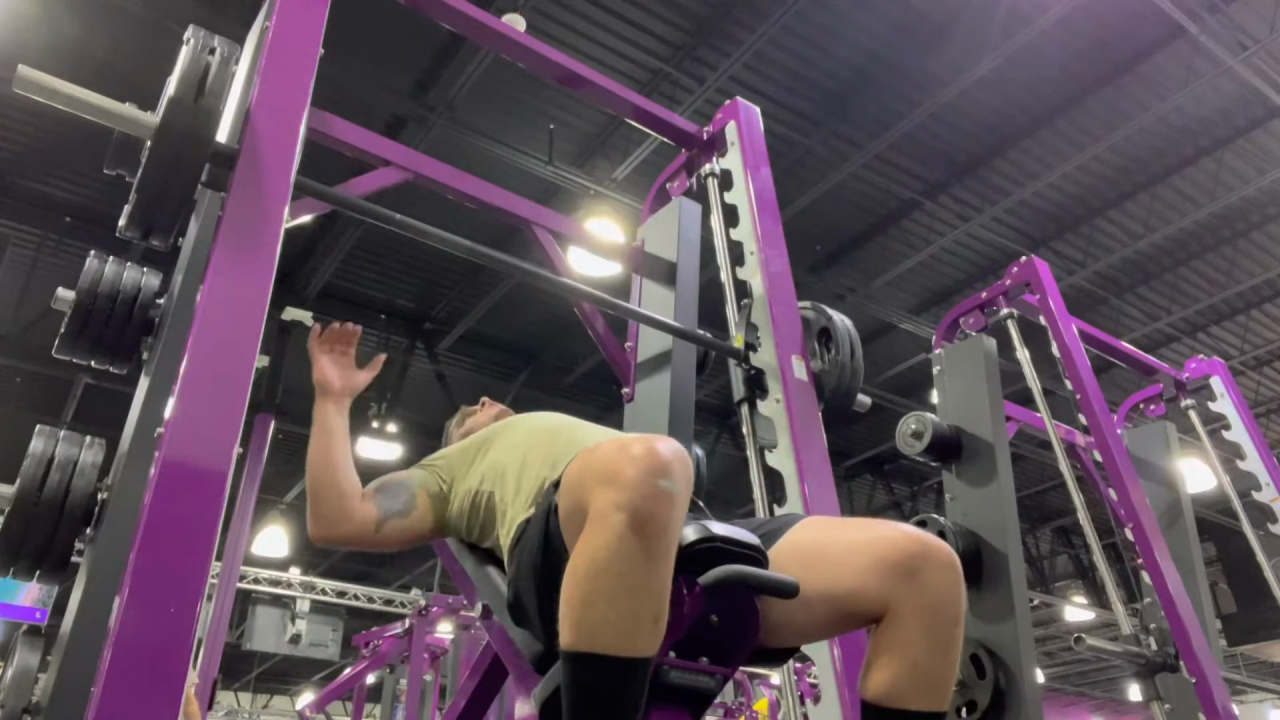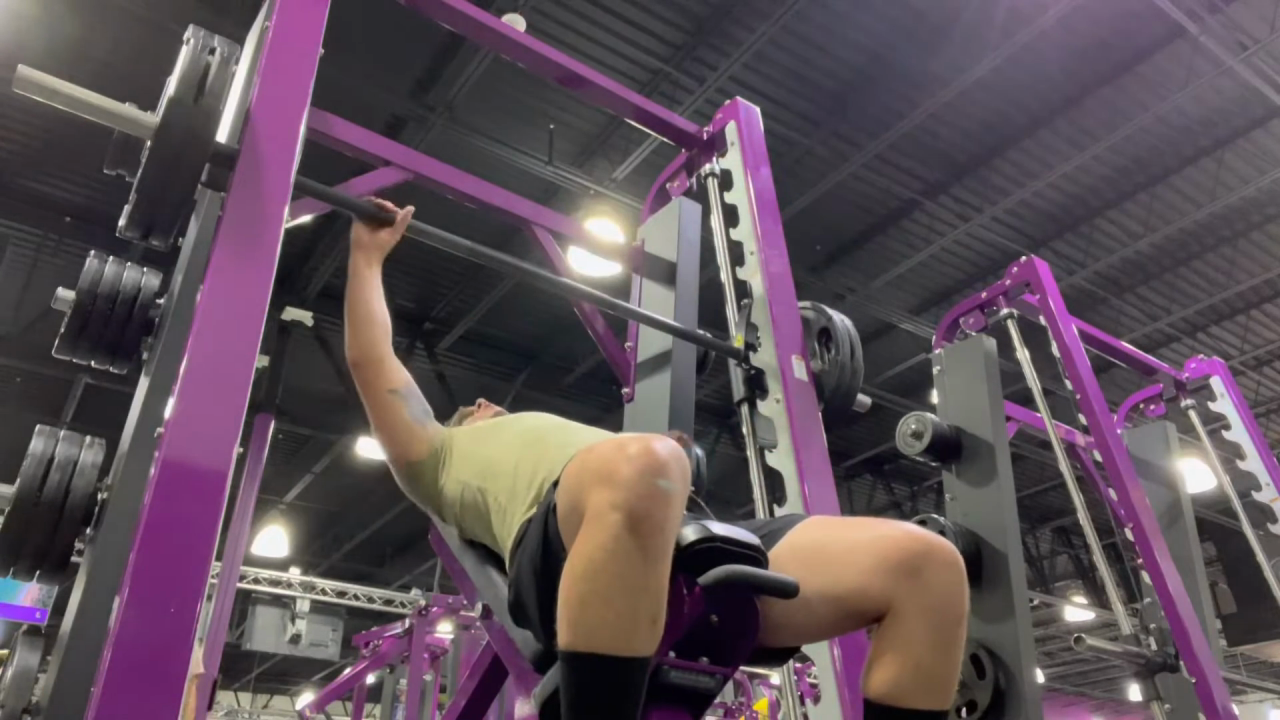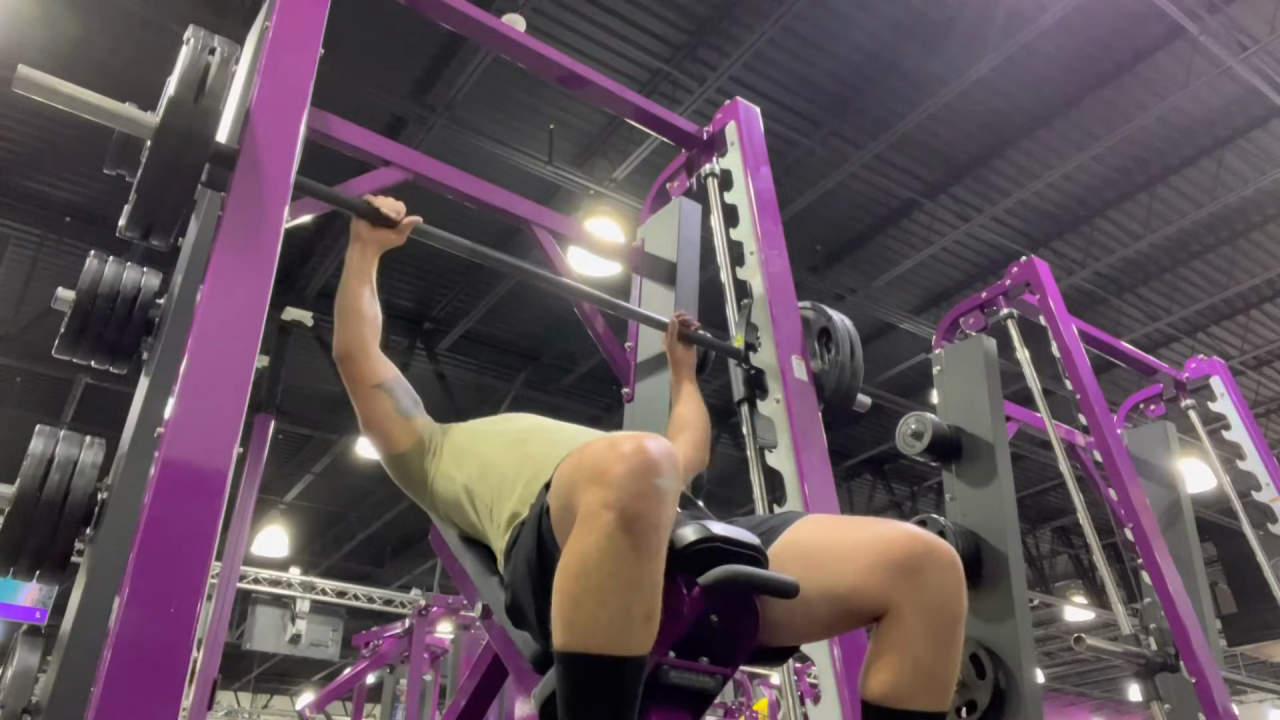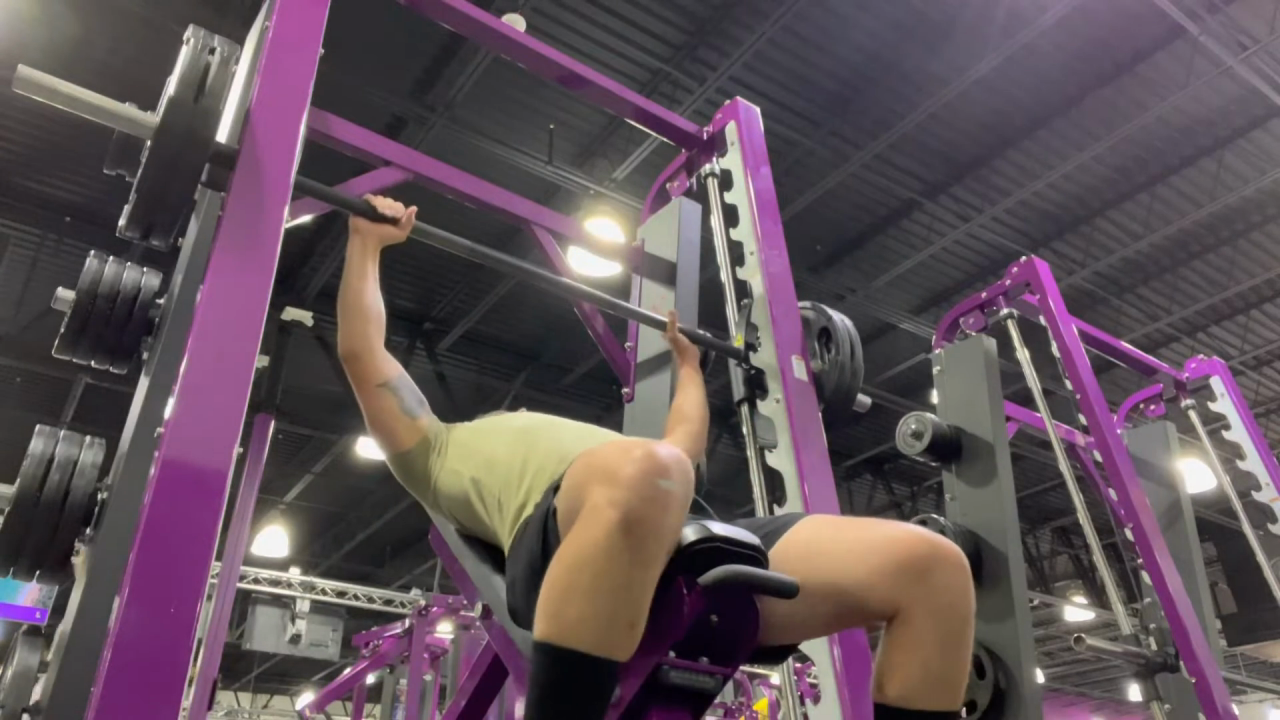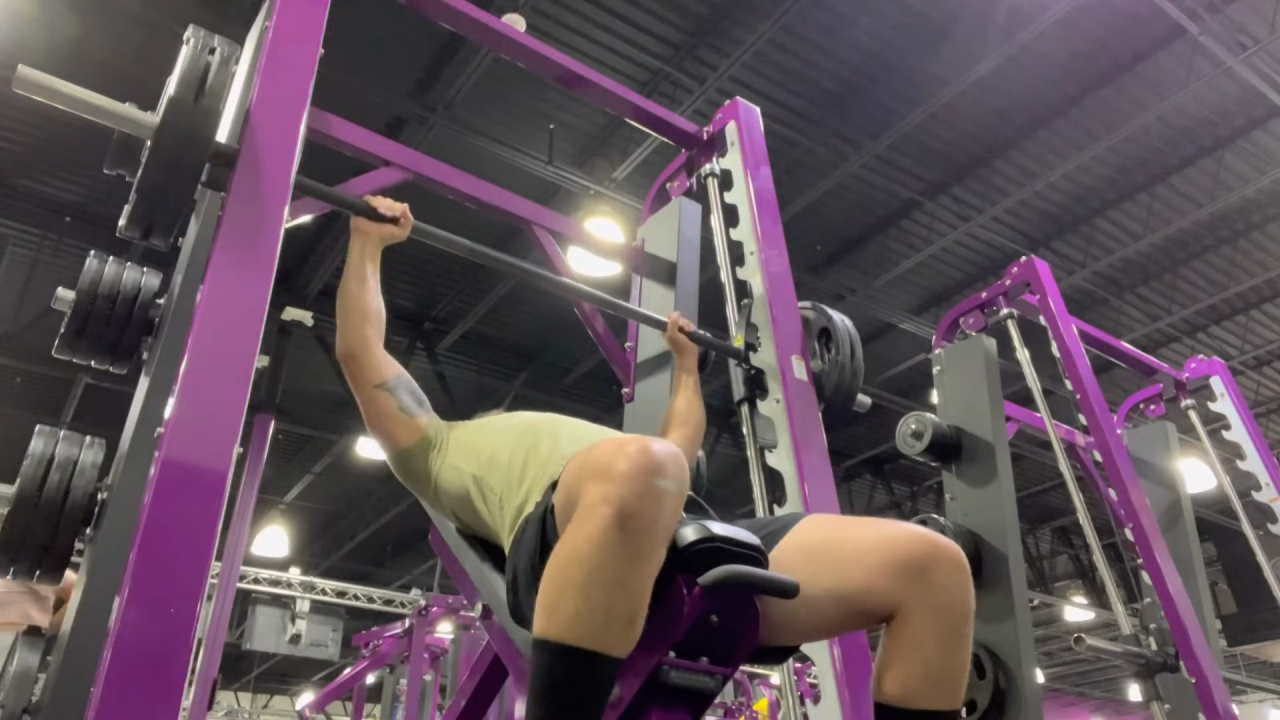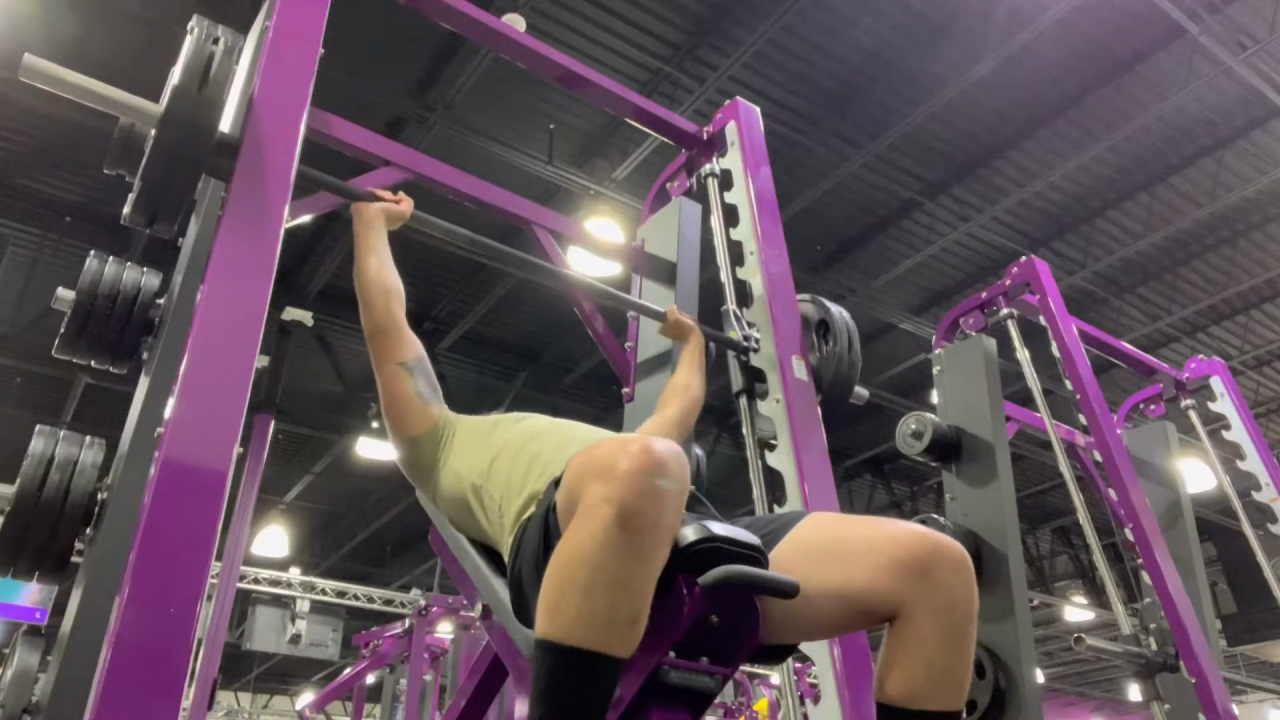
dt=0.5s
person 1, frame 1
right shoulder: (451, 472)
right elbow: (334, 520)
right wrist: (334, 398)
right hip: (564, 556)
left knee: (924, 566)
right knee: (646, 464)
person 1, frame 2
right shoulder: (441, 457)
right elbow: (369, 358)
right wrist: (367, 255)
right hip: (566, 552)
left knee: (927, 564)
right knee: (642, 467)
person 1, frame 3
left shoulder: (613, 475)
right shoulder: (437, 449)
left elbow: (692, 454)
right elbow: (355, 353)
left wrist: (682, 370)
right wrist: (366, 247)
right hip: (556, 550)
left knee: (924, 565)
right knee: (634, 468)
person 1, frame 4
left shoulder: (605, 465)
right shoulder: (440, 450)
left elbow: (687, 439)
right elbow: (361, 350)
left wrist: (686, 359)
right wrist: (366, 242)
left hip: (689, 538)
right hip: (564, 542)
left knee: (932, 567)
right knee: (643, 475)
person 1, frame 5
left shoulder: (607, 461)
right shoulder: (439, 447)
left elbow: (683, 441)
right elbow: (359, 350)
left wrist: (686, 361)
right wrist: (367, 243)
right hip: (564, 540)
left knee: (933, 567)
right knee: (639, 470)
person 1, frame 6
left shoulder: (612, 466)
right shoulder: (443, 443)
left elbow: (680, 410)
right elbow: (386, 328)
left wrist: (691, 342)
right wrist: (370, 223)
right hip: (584, 551)
left knee: (936, 566)
right knee: (641, 469)
